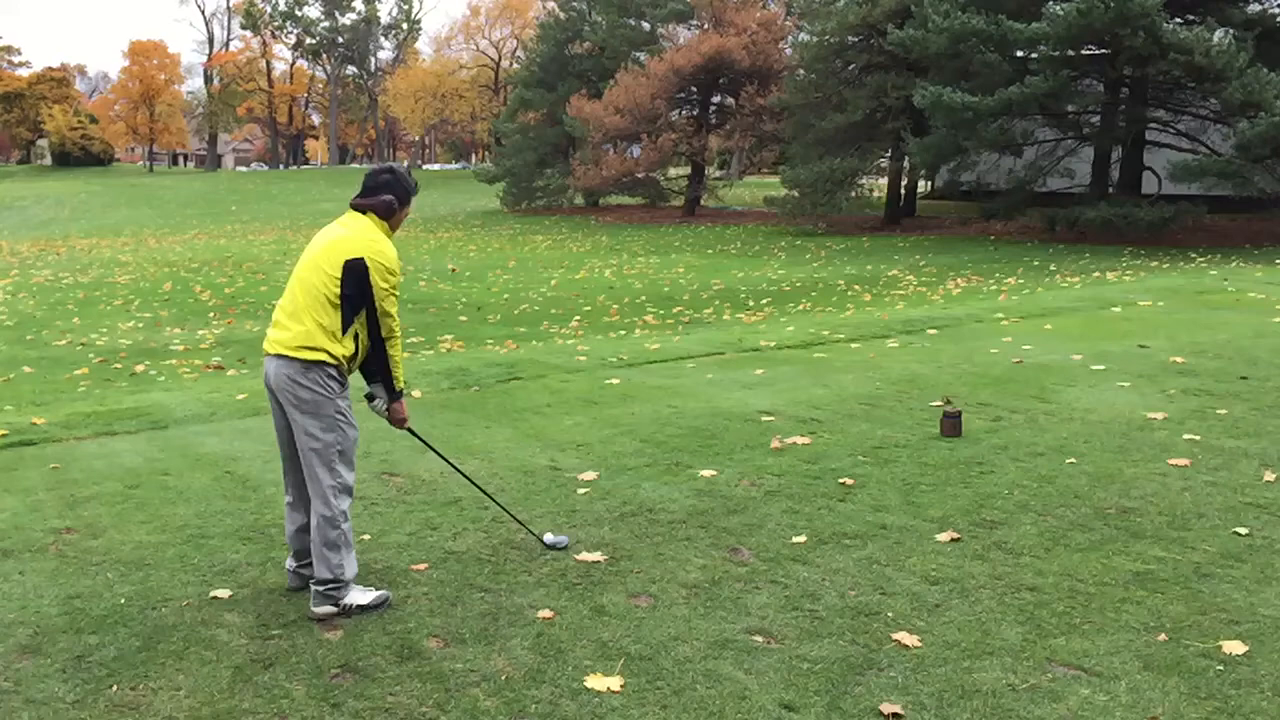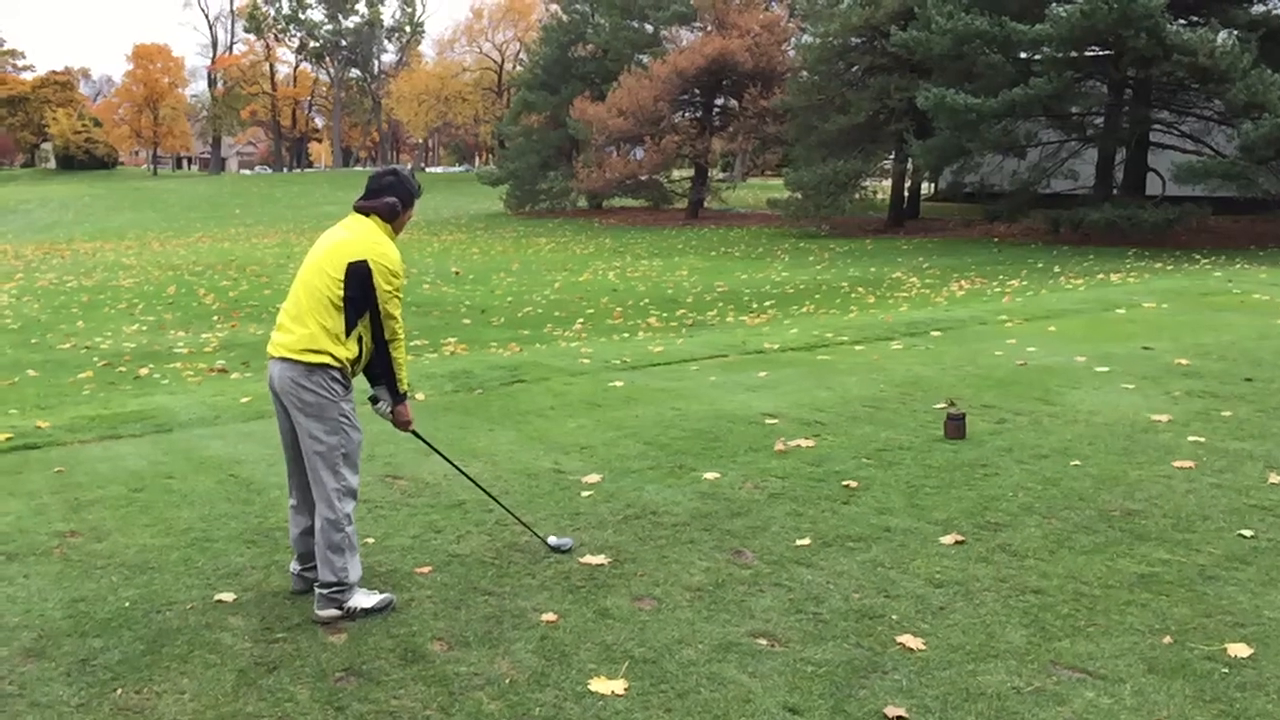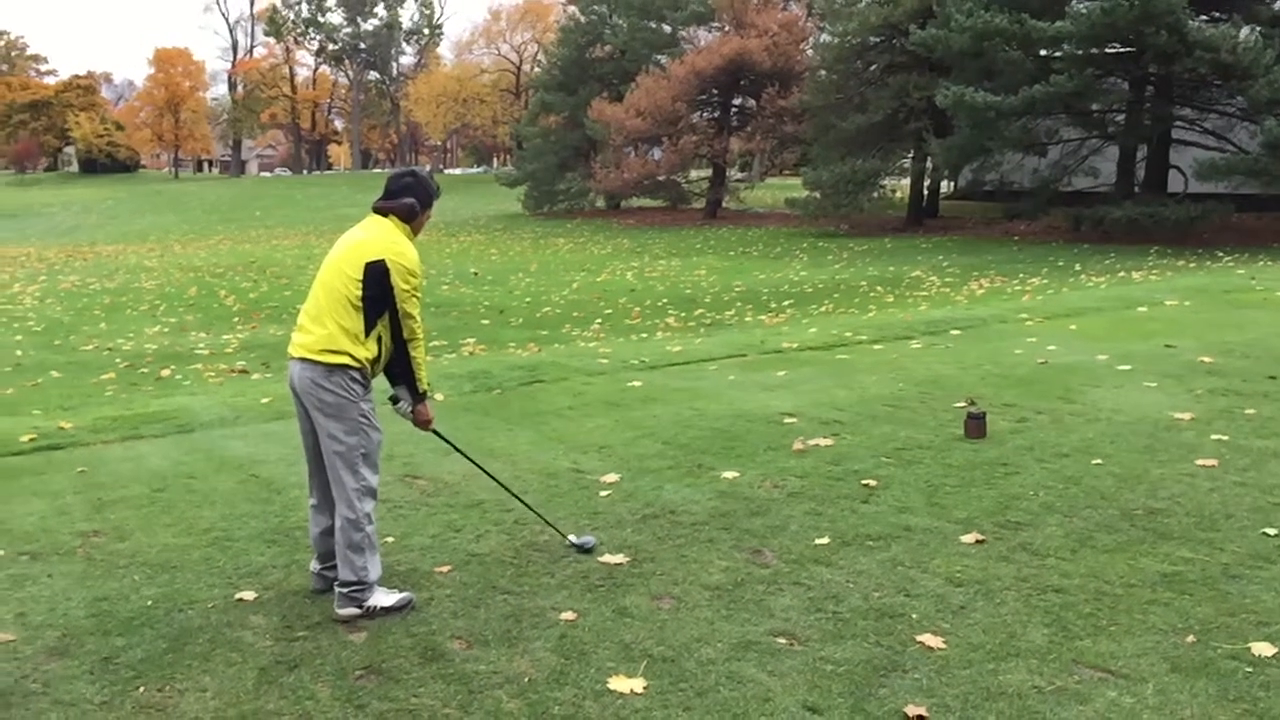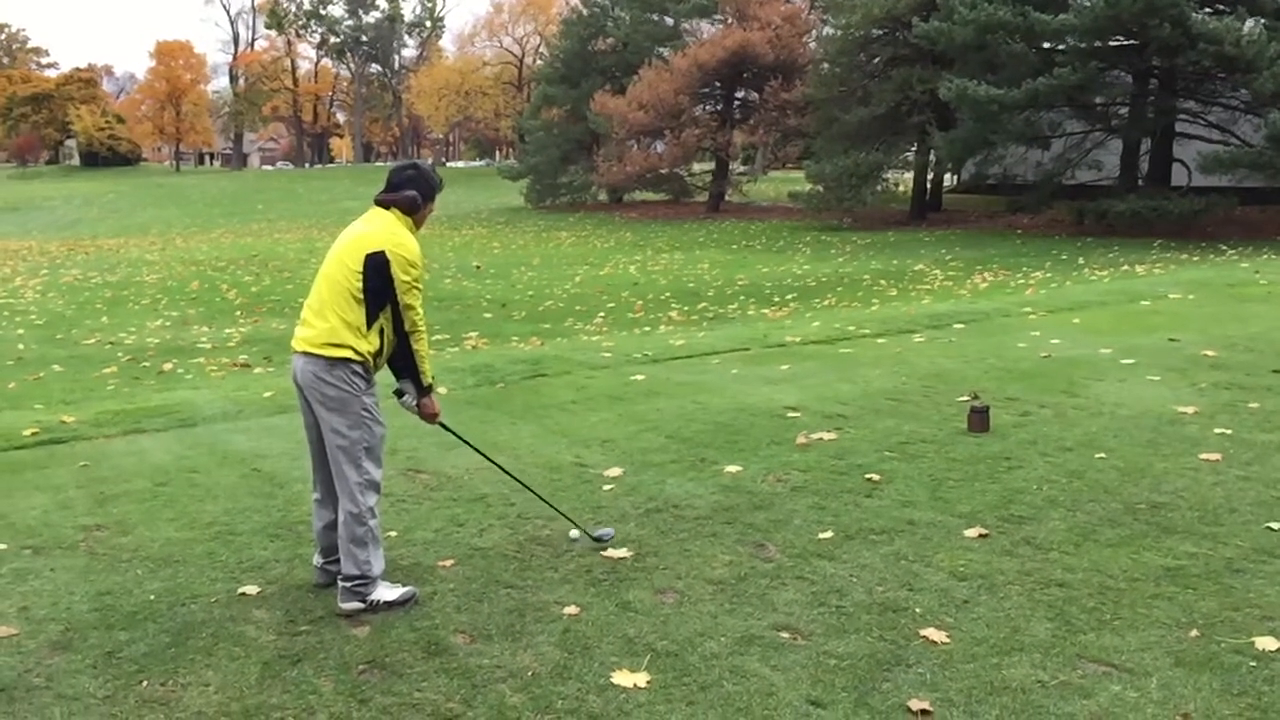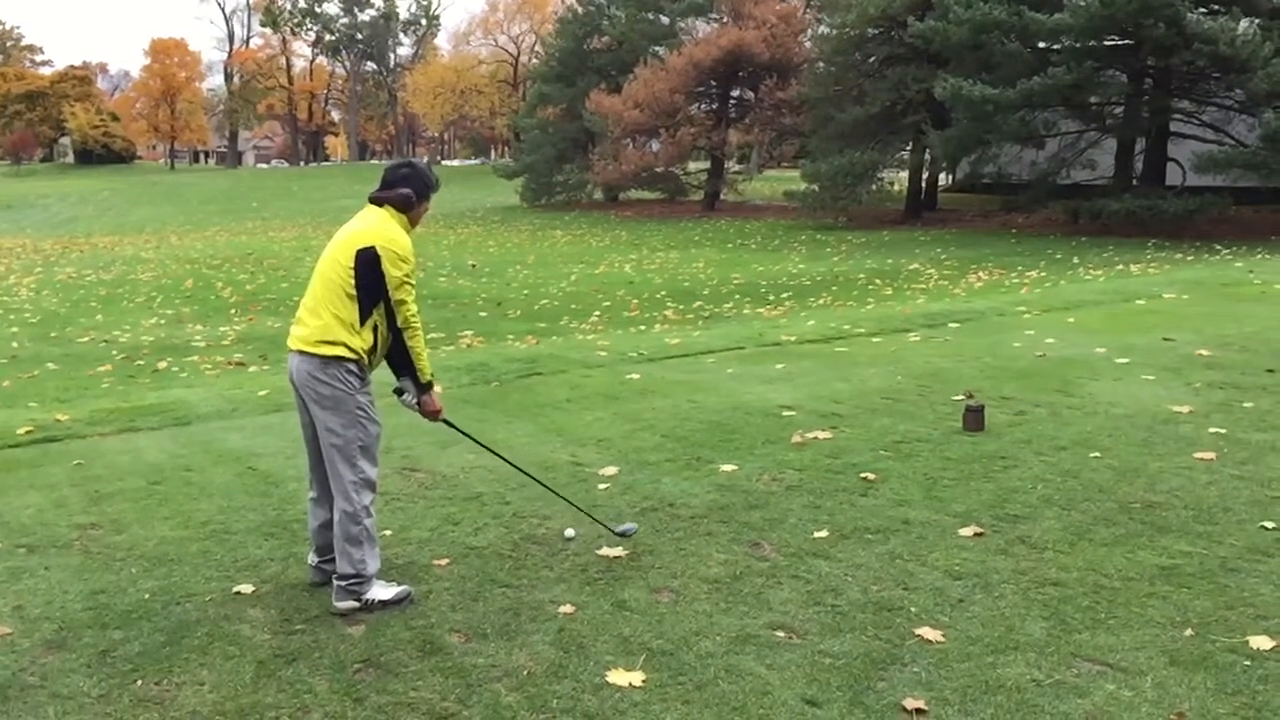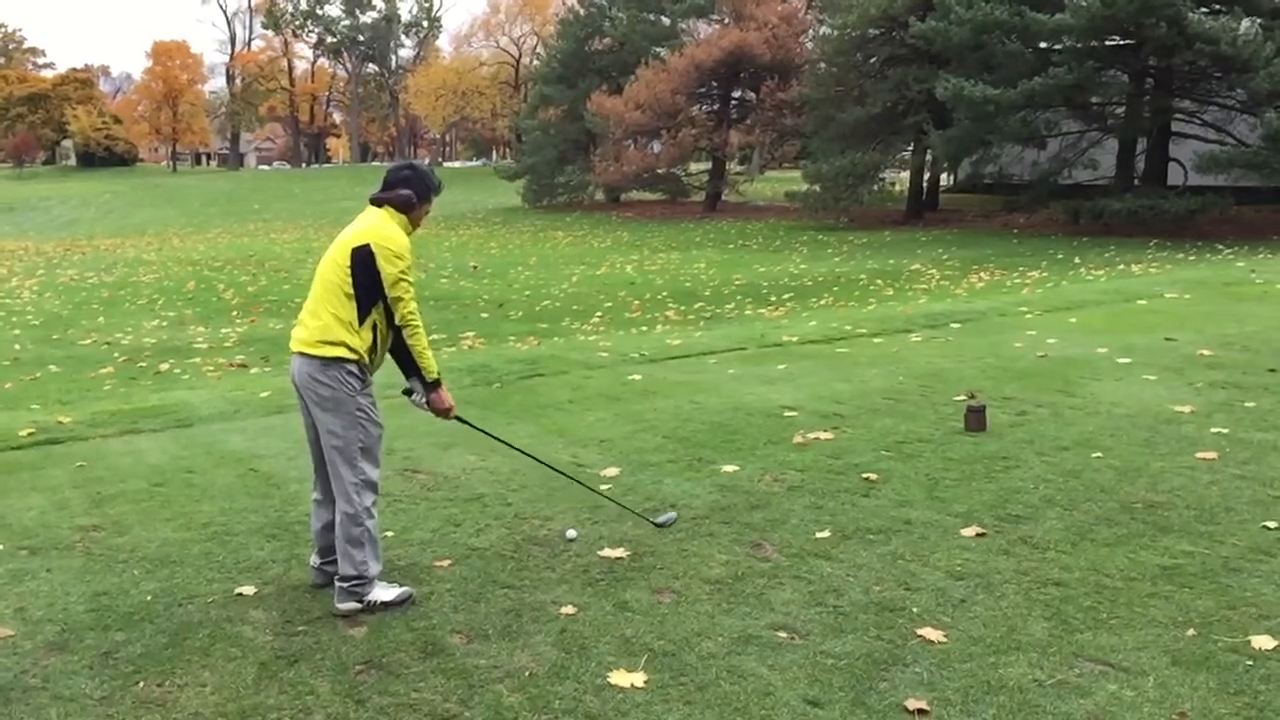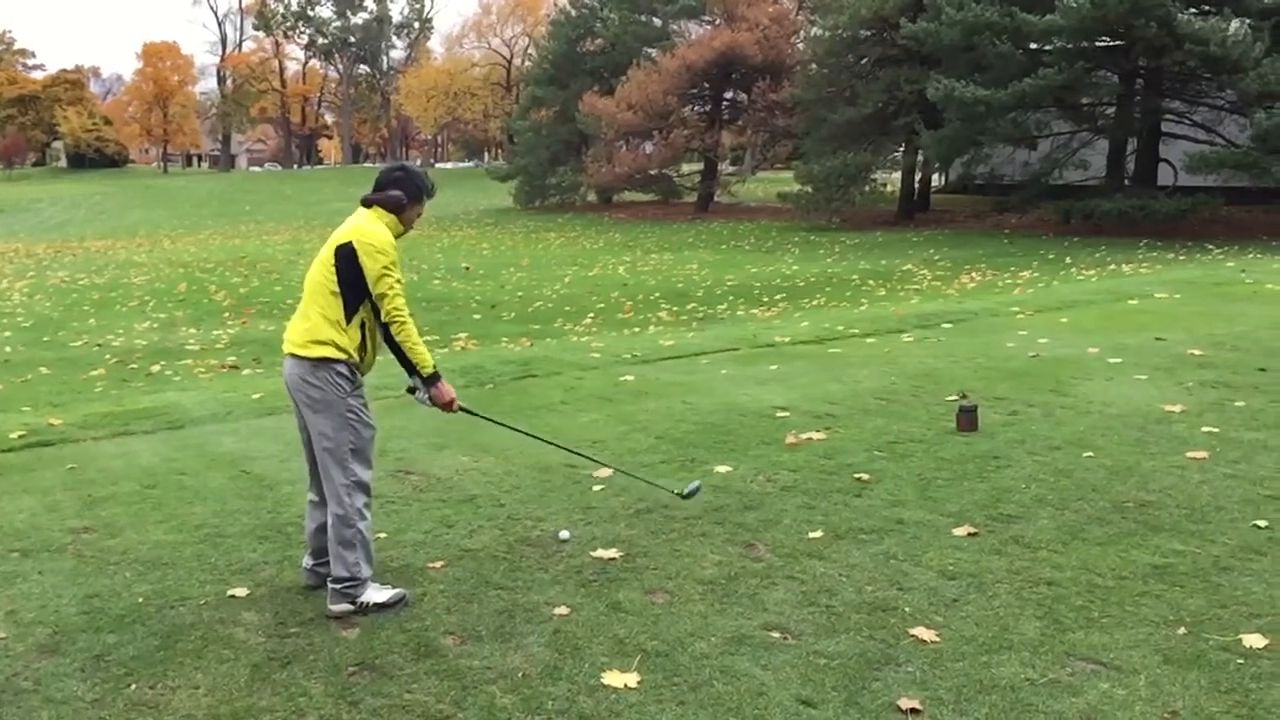
dt=0.7s
person 1, frame 1
left shoulder: (339, 231)
right shoulder: (377, 250)
right elbow: (382, 328)
left wrist: (374, 385)
right wrist: (394, 393)
left hip: (279, 359)
right hip: (312, 369)
left knee: (303, 476)
right knee: (331, 482)
left ankle: (303, 563)
right ankle: (333, 589)
person 1, frame 2
left shoulder: (343, 233)
right shoulder: (380, 252)
right elbow: (386, 332)
left wrist: (377, 388)
right wrist: (398, 396)
left hip: (284, 362)
right hip: (316, 371)
left knee: (307, 479)
right knee: (335, 485)
left ankle: (308, 566)
right ankle: (336, 592)
person 1, frame 3
left shoulder: (362, 234)
right shoulder: (398, 252)
right elbow: (405, 330)
left wrist: (400, 388)
right wrist: (418, 396)
left hip: (305, 363)
right hip: (336, 372)
left knee: (328, 478)
right knee: (355, 484)
left ankle: (328, 566)
right ankle: (357, 590)
person 1, frame 4
left shoulder: (366, 227)
right shoulder: (399, 243)
right elbow: (408, 324)
left wrist: (406, 382)
right wrist: (424, 389)
left hip: (309, 357)
right hip: (339, 366)
left knee: (332, 472)
right knee: (359, 479)
left ankle: (331, 561)
right ankle: (360, 585)
person 1, frame 5
left shoulder: (364, 225)
right shoulder: (391, 239)
right elbow: (402, 320)
left wrist: (406, 380)
right wrist: (424, 385)
left hip: (306, 356)
right hip: (334, 364)
left knee: (329, 470)
right knee: (354, 477)
left ankle: (326, 559)
right ankle: (355, 584)
person 1, frame 6
left shoulder: (367, 227)
right shoulder: (389, 239)
left elbow: (384, 317)
right elbow: (405, 320)
left wrist: (416, 381)
right wrist: (433, 383)
left hip: (309, 358)
right hip: (336, 365)
left knee: (332, 472)
right knee: (357, 478)
left ankle: (328, 561)
right ankle: (357, 586)
person 1, frame 7
left shoulder: (361, 229)
right shoulder: (374, 237)
left elbow: (381, 316)
right elbow: (394, 317)
left wrist: (418, 377)
right wrist: (432, 377)
left hip: (305, 361)
right hip: (327, 366)
left knee: (328, 473)
right knee: (349, 479)
left ankle: (320, 562)
right ankle: (349, 587)
